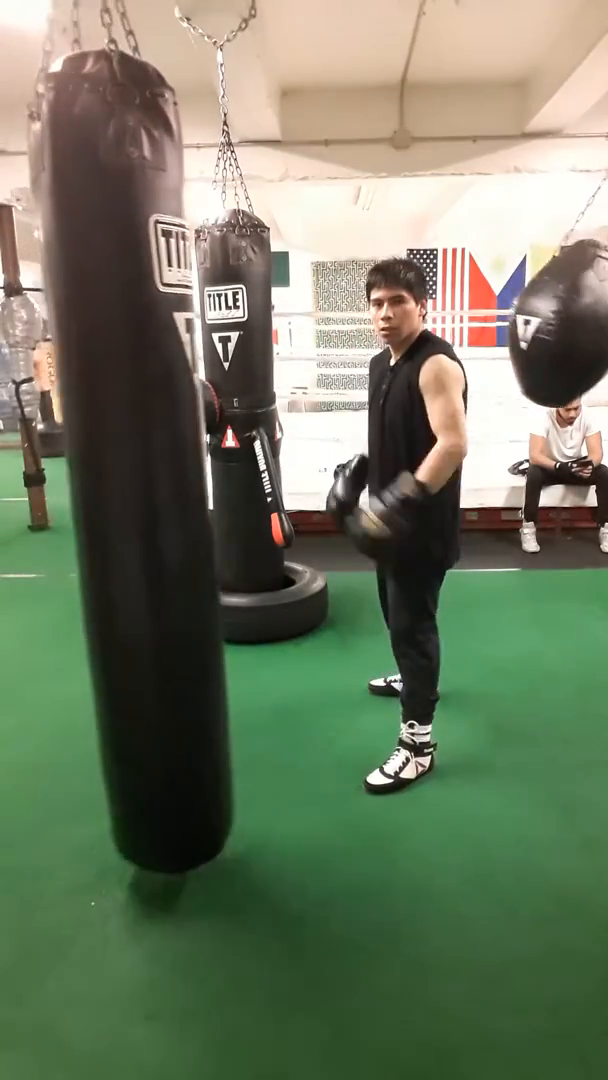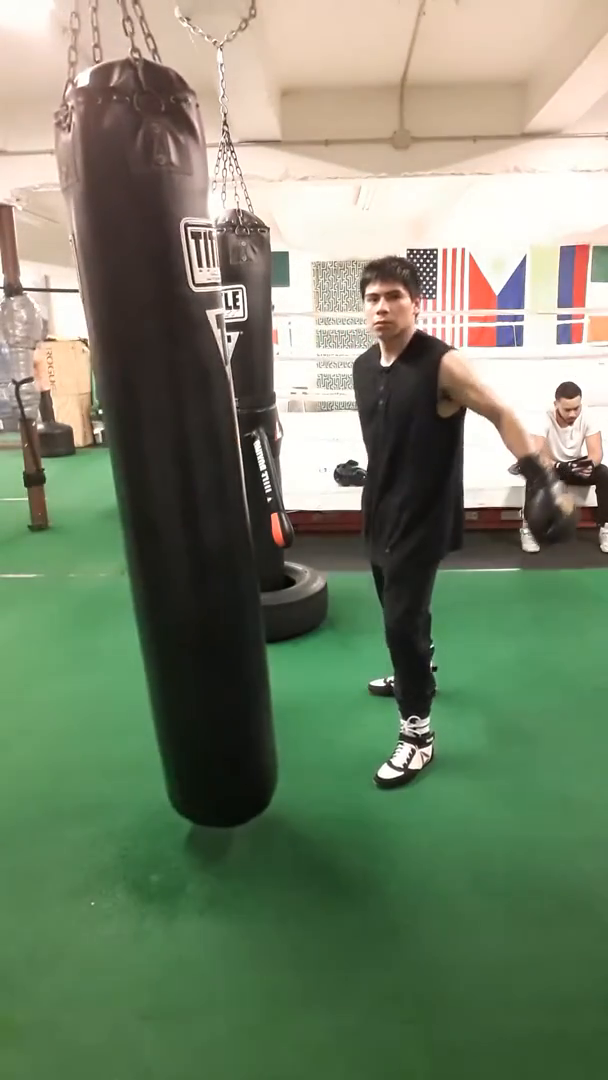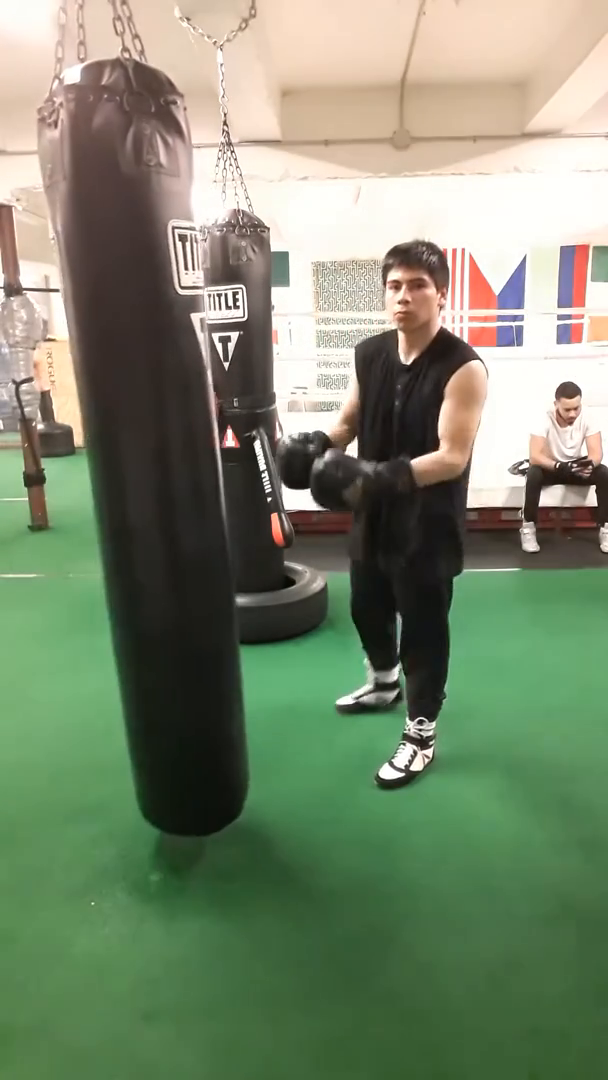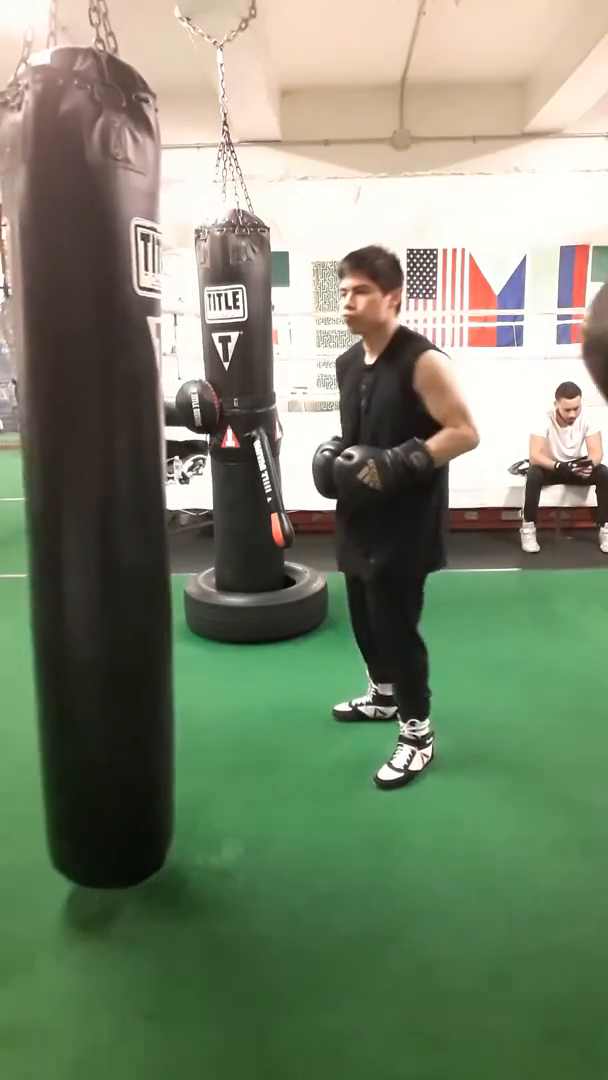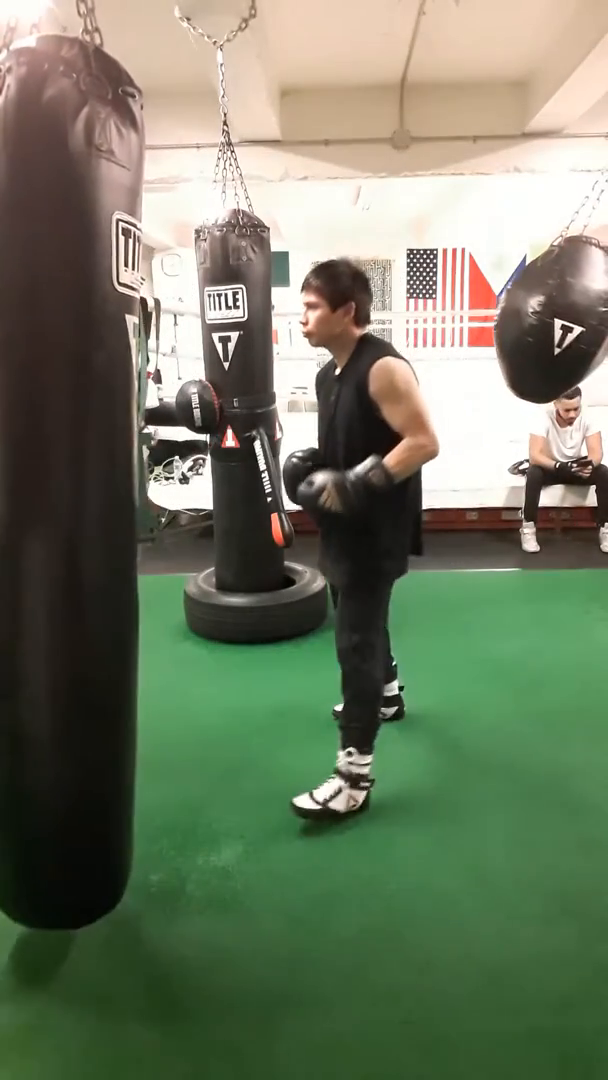
dt=0.5s
person 1, frame 1
left shoulder: (437, 364)
right shoulder: (381, 363)
left elbow: (453, 444)
left wrist: (397, 504)
right wrist: (355, 473)
left hip: (423, 521)
right hip: (390, 516)
left knee: (412, 620)
right knee: (395, 610)
left ankle: (418, 743)
right ankle: (415, 678)
person 1, frame 2
left shoulder: (442, 364)
right shoulder: (363, 367)
left elbow: (503, 417)
left wrist: (541, 480)
left hip: (424, 514)
right hip: (383, 510)
left knee: (401, 621)
right knee: (403, 608)
left ankle: (418, 734)
right ankle: (416, 674)
person 1, frame 3
left shoulder: (464, 369)
right shoulder: (368, 354)
left elbow: (452, 458)
right elbow: (348, 420)
left wrist: (378, 476)
right wrist: (316, 446)
left hip: (429, 527)
right hip: (373, 519)
left knee: (424, 630)
right knee: (367, 610)
left ankle: (420, 737)
right ankle: (384, 682)
person 1, frame 4
left shoulder: (423, 361)
right shoulder: (348, 363)
left elbow: (465, 434)
left wrist: (398, 463)
right wrist: (335, 454)
left hip: (404, 524)
right hip: (359, 519)
left knee: (397, 629)
right knee: (366, 619)
left ankle: (417, 734)
right ankle: (384, 696)
person 1, frame 5
left shoulder: (383, 367)
right shoulder: (328, 373)
left elbow: (424, 442)
left wrist: (358, 483)
right wrist: (311, 467)
left hip: (377, 529)
right hip: (344, 525)
left knee: (355, 639)
right knee: (361, 618)
left ankle: (354, 774)
right ankle: (387, 692)
